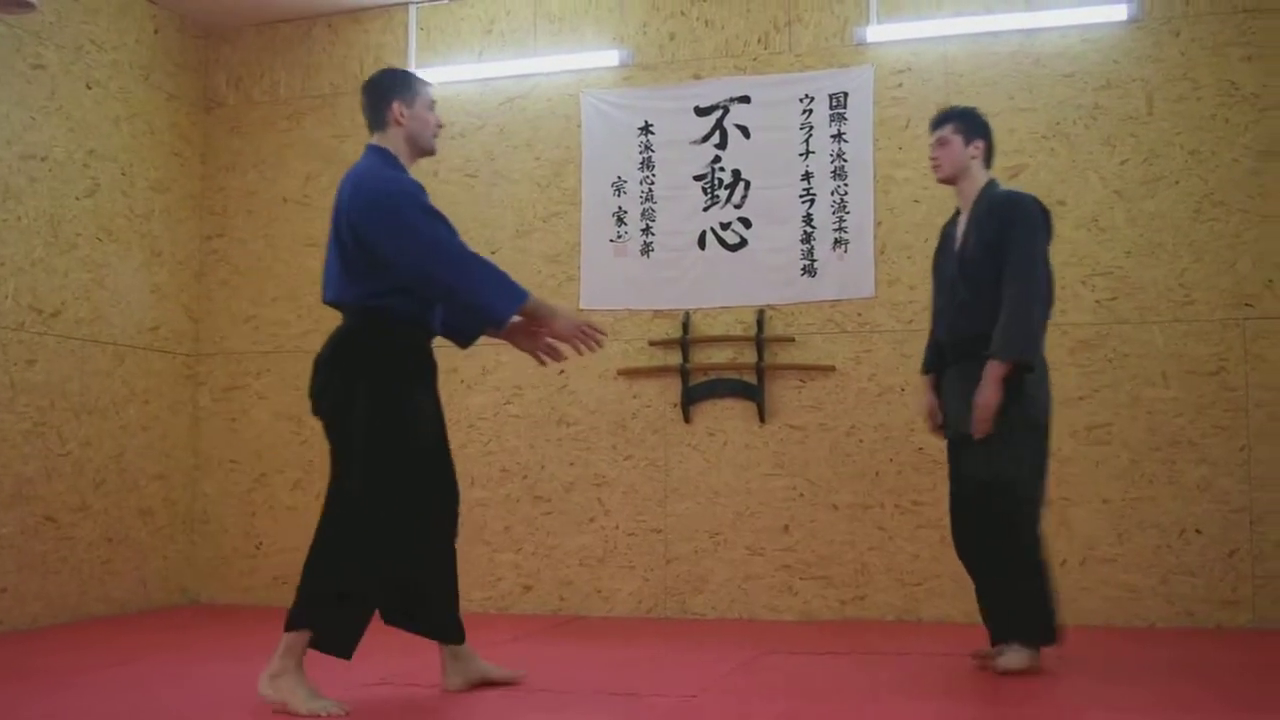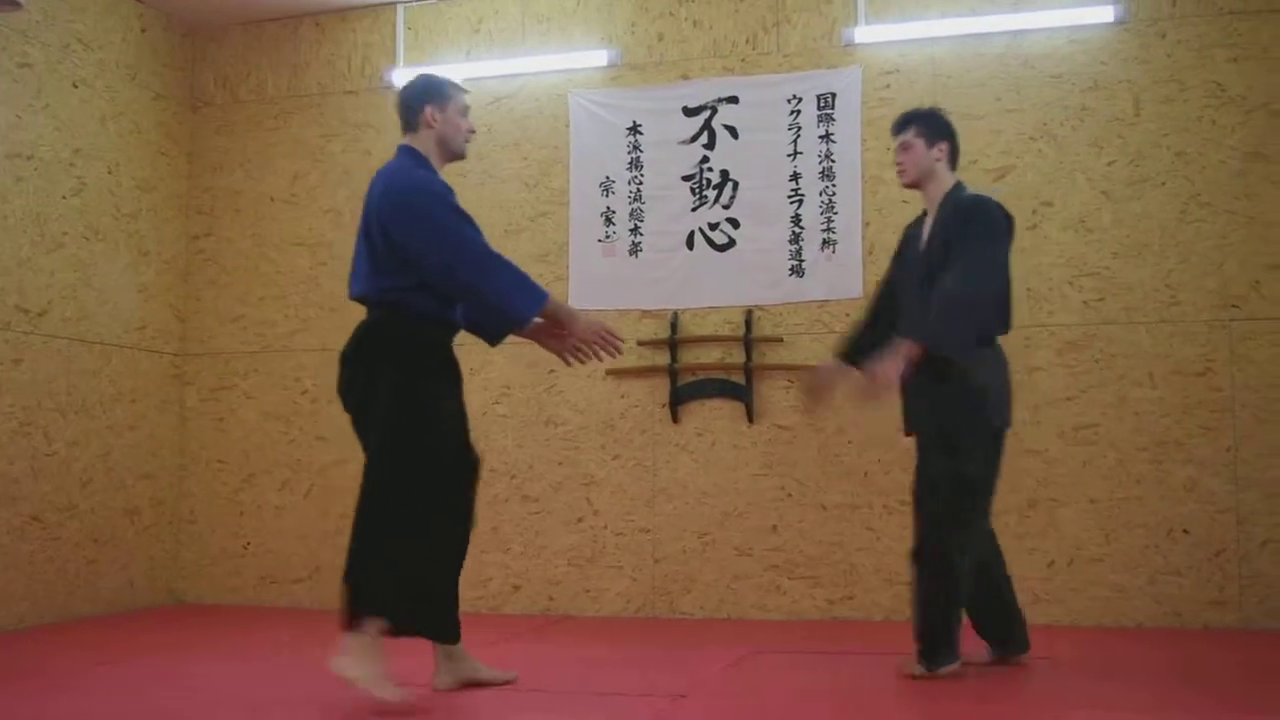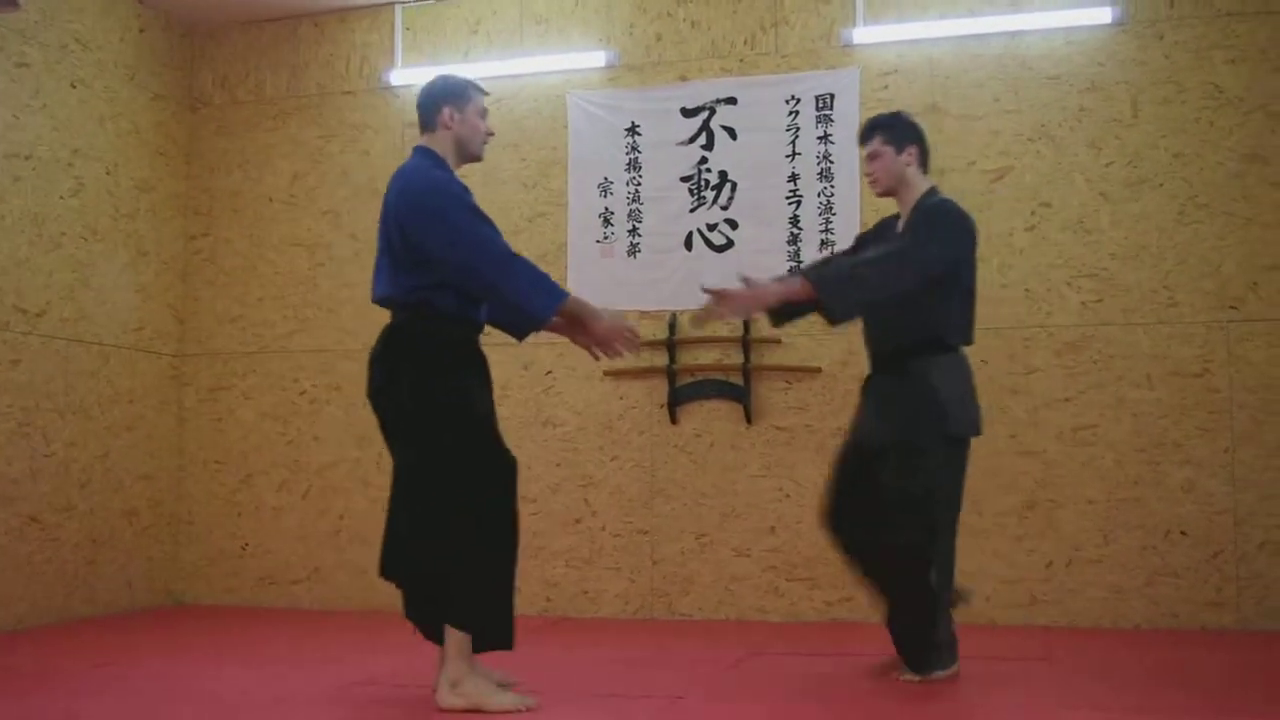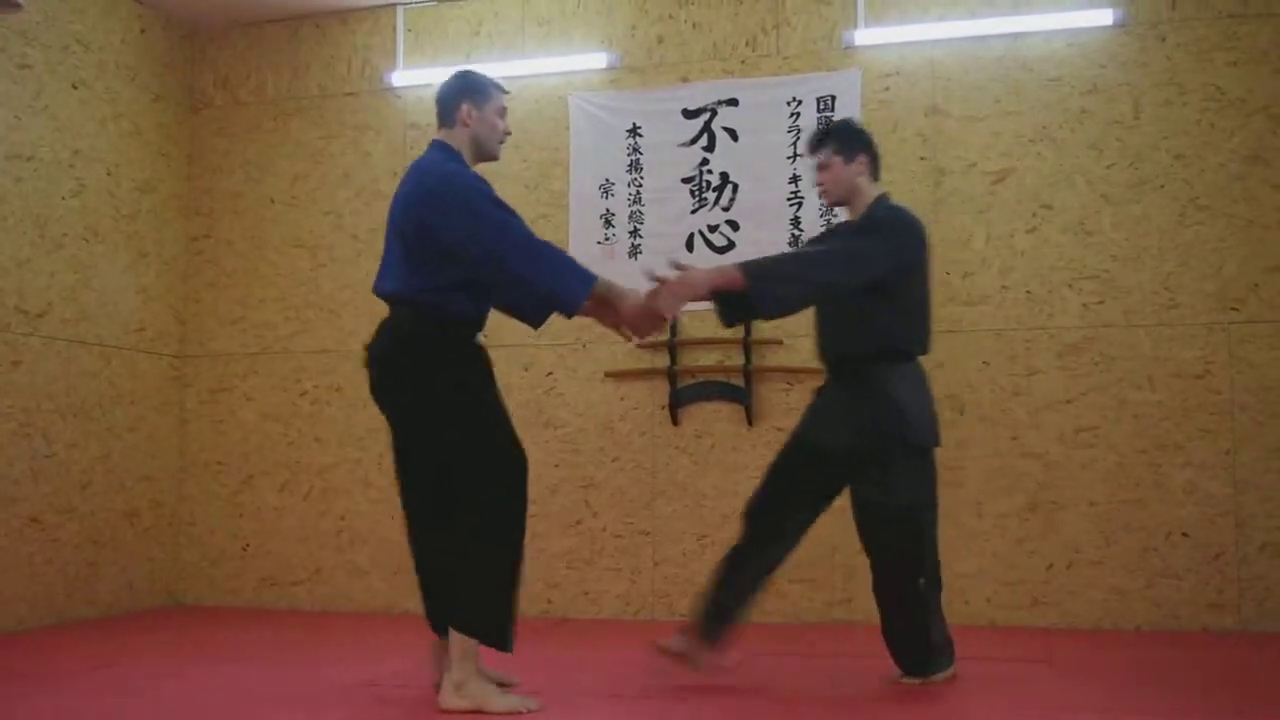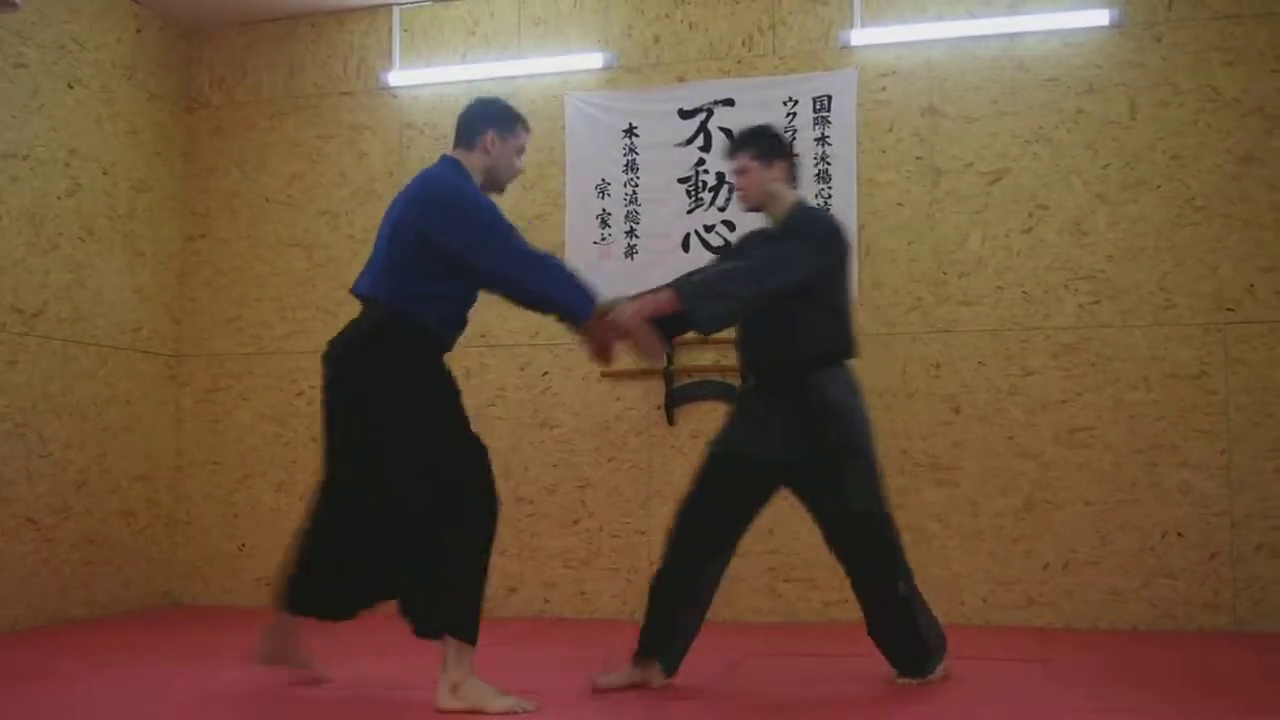
dt=0.2s
person 1, frame 1
left shoulder: (383, 185)
right shoulder: (381, 186)
left elbow: (429, 282)
right elbow: (451, 265)
left wrist: (505, 330)
right wrist: (545, 314)
left hip: (392, 366)
right hip: (375, 369)
left knee: (426, 510)
right knee: (366, 515)
left ankle: (457, 660)
person 1, frame 2
left shoulder: (411, 186)
right shoulder: (410, 186)
left elbow: (459, 283)
right elbow: (476, 268)
left wrist: (534, 330)
right wrist: (563, 316)
left hip: (414, 359)
right hip: (397, 363)
left knee: (439, 503)
right knee: (415, 500)
left ankle: (448, 659)
right ankle: (361, 644)
person 1, frame 3
left shoulder: (429, 186)
right shoulder: (427, 186)
left elbow: (476, 281)
right elbow: (493, 266)
left wrist: (559, 325)
right wrist: (585, 314)
left hip: (436, 359)
right hip: (427, 362)
left knee: (448, 506)
right knee: (470, 506)
left ankle: (457, 661)
right ankle: (460, 675)
person 1, frame 4
left shoulder: (440, 180)
right shoulder: (447, 181)
left elbow: (490, 271)
right elbow: (516, 252)
left wrist: (589, 305)
right wrist: (614, 297)
left hip: (428, 353)
right hip: (430, 357)
left knee: (451, 502)
right knee: (475, 500)
left ankle: (451, 657)
person 1, frame 5
left shoulder: (438, 194)
right shoulder: (453, 199)
left elbow: (491, 270)
right elbow: (521, 266)
left wrist: (585, 320)
right wrist: (608, 319)
left hip: (375, 360)
right hip: (392, 367)
left knee: (354, 505)
right knee: (457, 504)
left ankle: (283, 634)
person 2, frame 1
left shoulder: (1016, 211)
right shoulder: (952, 230)
left elbow: (1026, 301)
left wrist: (995, 378)
right wrist: (932, 385)
left hip: (1008, 386)
right hip: (963, 388)
left knee: (1007, 515)
right knee: (972, 524)
left ankle: (1029, 634)
right ankle: (1007, 632)
person 2, frame 2
left shoulder: (981, 216)
right shoulder: (917, 231)
left elbow: (963, 295)
right elbow: (889, 305)
left wrist: (899, 356)
right wrist: (842, 363)
left hip: (965, 384)
right hip: (928, 386)
left knee: (946, 520)
right knee: (959, 520)
left ankle: (937, 651)
right ankle: (1006, 637)
person 2, frame 3
left shoulder: (947, 224)
right shoulder: (886, 230)
left elbow: (884, 275)
right elbow: (837, 275)
left wrist: (776, 291)
right wrist: (758, 295)
left hip: (931, 392)
right hip: (890, 388)
left knee: (918, 530)
right knee: (850, 514)
left ankle: (931, 654)
right ankle: (929, 625)
person 2, frame 4
left shoulder: (896, 231)
right shoulder: (840, 237)
left elbow: (812, 272)
right elbow: (801, 275)
left wrist: (714, 278)
right wrist: (705, 289)
left hip: (888, 403)
right hip: (841, 397)
left knee: (898, 537)
right knee: (771, 515)
left ankle: (928, 658)
right ankle: (706, 633)
person 2, frame 5
left shoulder: (814, 233)
right shoulder: (759, 243)
left elbow: (740, 283)
right elbow: (727, 283)
left wrist: (648, 305)
right wrist: (630, 309)
left hip: (818, 405)
right hip: (765, 404)
left knee: (862, 538)
right knee: (700, 528)
left ankle: (920, 657)
right ankle: (653, 658)
